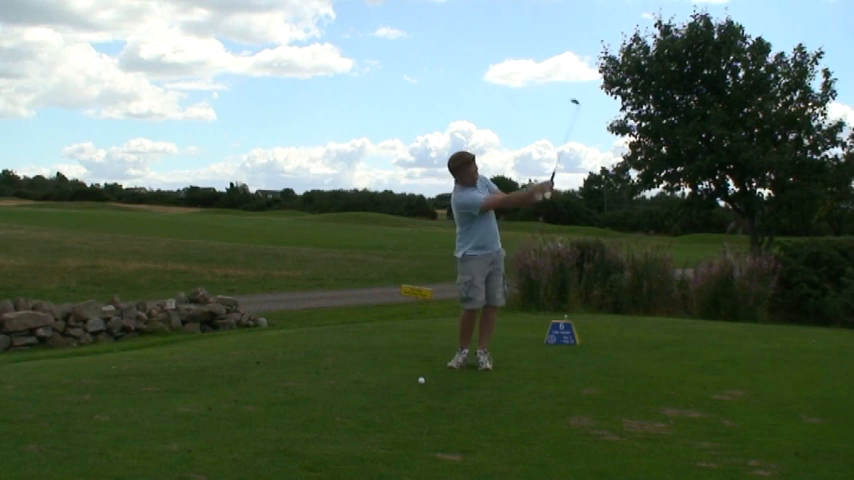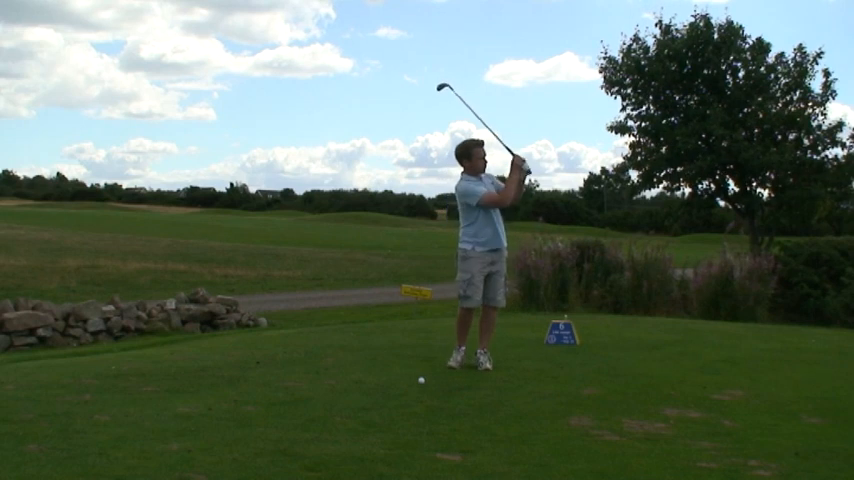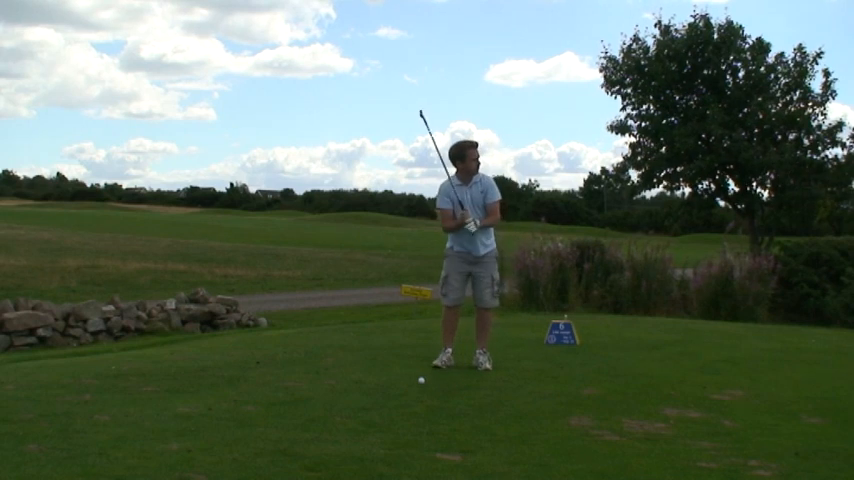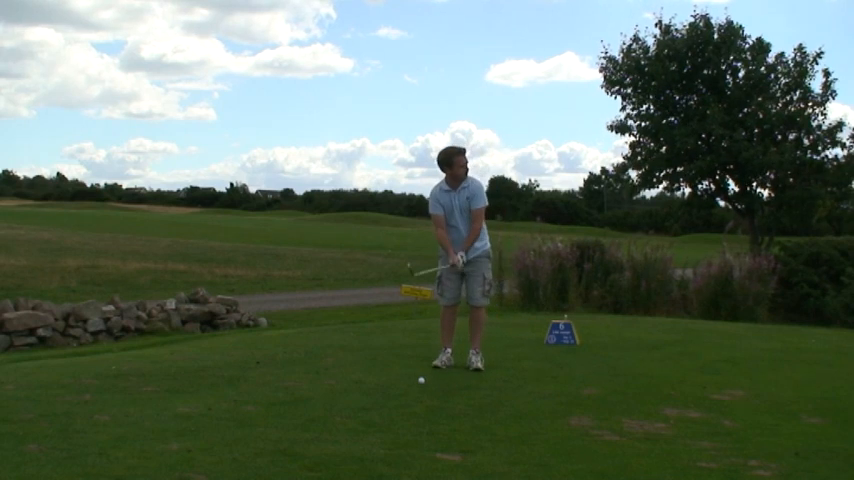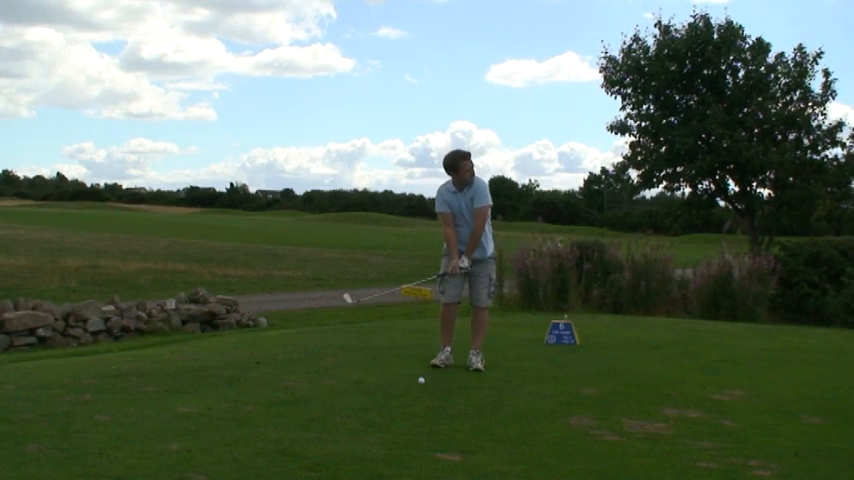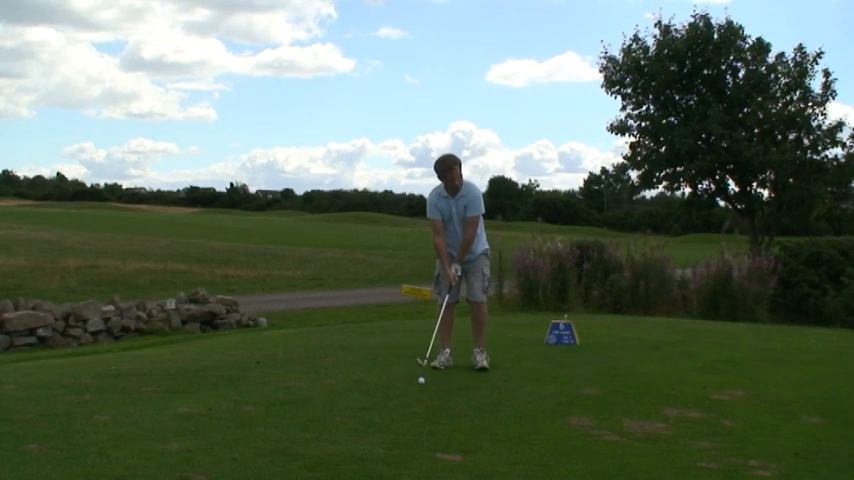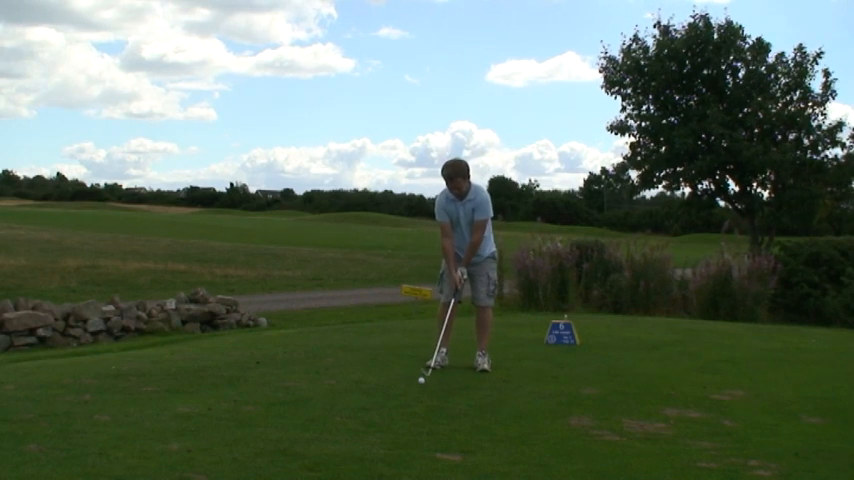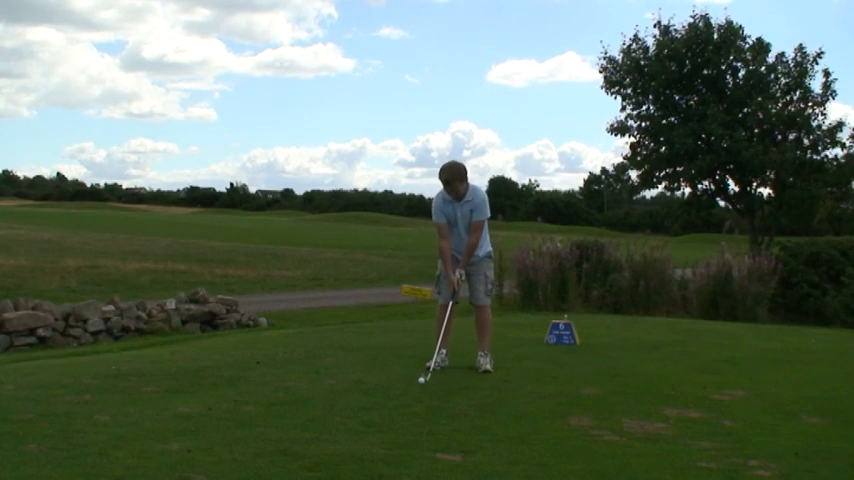
dt=0.5s
person 1, frame 1
left shoulder: (481, 181)
right shoulder: (462, 199)
left elbow: (505, 198)
right elbow: (502, 202)
left wrist: (533, 196)
right wrist: (535, 189)
left hip: (493, 253)
right hip: (471, 256)
left knee: (493, 305)
right knee: (472, 306)
left ankle: (483, 352)
right ankle: (462, 351)
person 1, frame 2
left shoulder: (487, 178)
right shoulder: (465, 187)
left elbow: (513, 197)
right elbow: (503, 201)
left wrist: (521, 174)
right wrist: (514, 171)
left hip: (496, 252)
right hip: (473, 253)
left knee: (493, 305)
right knee: (468, 304)
left ankle: (483, 352)
right ankle: (460, 349)
person 1, frame 3
left shoulder: (487, 183)
right shoulder: (446, 188)
left elbow: (495, 217)
right elbow: (446, 225)
left wrist: (477, 224)
right wrist: (460, 222)
left hip: (485, 252)
right hip: (457, 253)
left knee: (486, 305)
right knee: (451, 303)
left ankle: (481, 352)
right ankle: (447, 351)
person 1, frame 4
left shoulder: (475, 187)
right shoulder: (436, 193)
left elbow: (477, 224)
right elbow: (440, 229)
left wrist: (463, 252)
right wrist: (452, 254)
left hip: (477, 253)
right hip: (449, 254)
left knee: (478, 303)
right knee: (448, 303)
left ankle: (475, 353)
right ankle: (446, 352)
person 1, frame 5
left shoulder: (480, 187)
right shoulder: (443, 193)
left elbow: (479, 225)
right elbow: (448, 228)
left wrist: (466, 257)
right wrist: (454, 258)
left hip: (482, 254)
right hip: (455, 252)
left knee: (481, 305)
right knee: (448, 301)
left ankle: (475, 353)
right ankle: (445, 351)
person 1, frame 6
left shoulder: (473, 193)
right shoulder: (434, 198)
left elbow: (470, 233)
right elbow: (438, 235)
left wrist: (458, 263)
right wrist: (447, 268)
left hip: (475, 253)
right hip: (448, 254)
left knee: (478, 301)
right knee: (447, 303)
left ankle: (480, 351)
right ankle: (445, 352)
person 1, frame 7
left shoulder: (481, 197)
right shoulder: (442, 200)
left elbow: (477, 236)
right elbow: (446, 238)
left wrist: (464, 266)
right wrist: (453, 270)
left hip: (482, 256)
right hip: (454, 254)
left knee: (483, 304)
right knee: (447, 301)
left ankle: (482, 354)
right ankle: (442, 351)
person 1, frame 8
left shoulder: (479, 197)
right shoulder: (439, 201)
left elbow: (475, 237)
right elbow: (444, 239)
left wrist: (462, 268)
right wrist: (450, 272)
left hip: (478, 255)
right hip: (451, 255)
left knee: (482, 303)
right knee: (444, 302)
left ankle: (484, 354)
right ankle: (442, 352)
